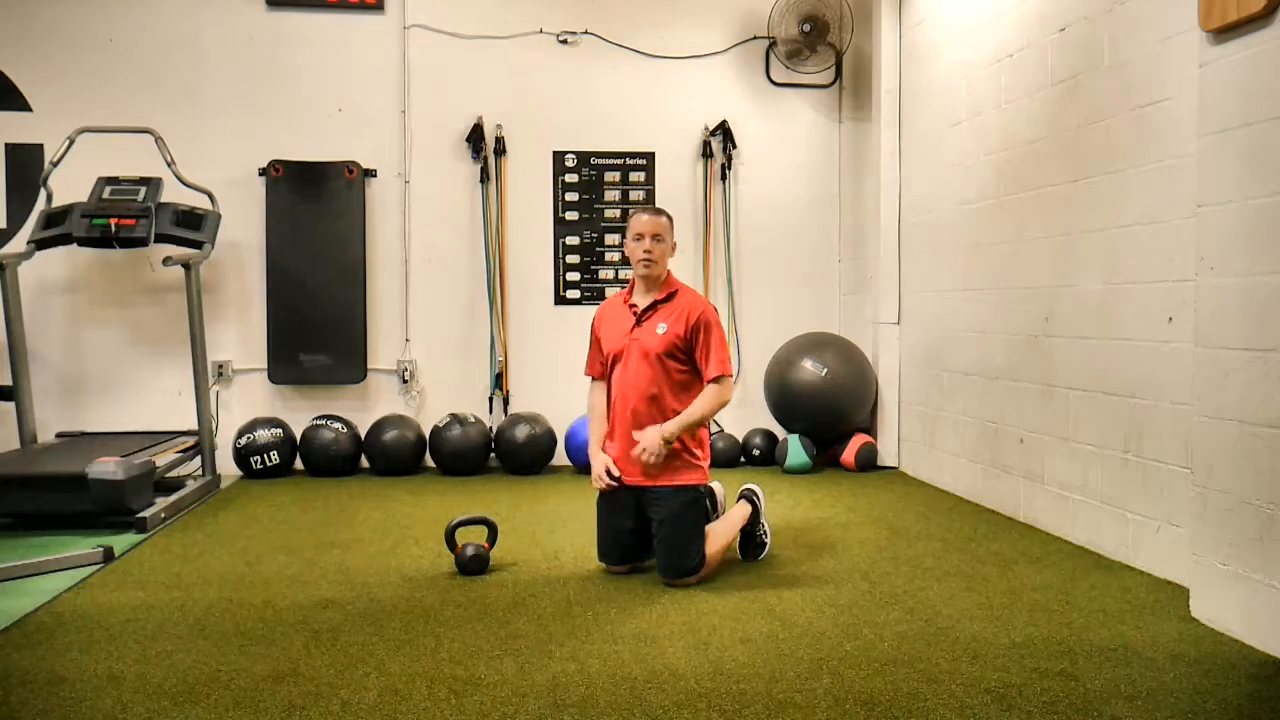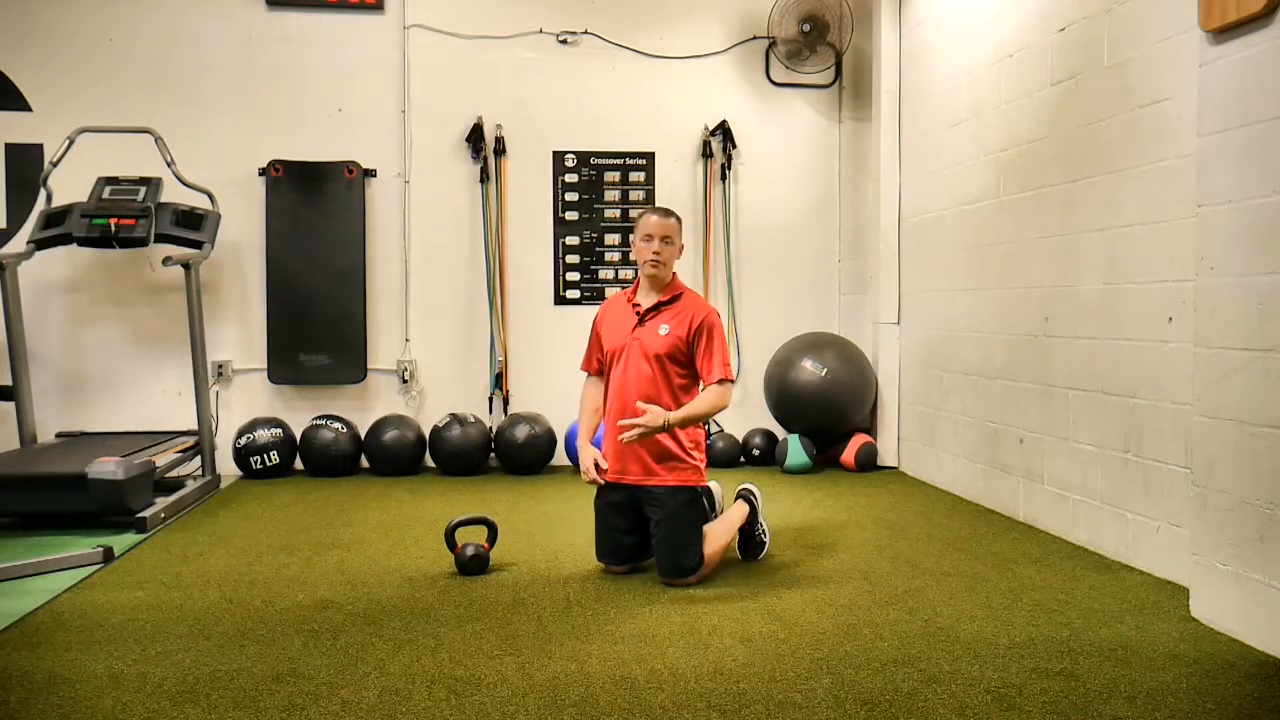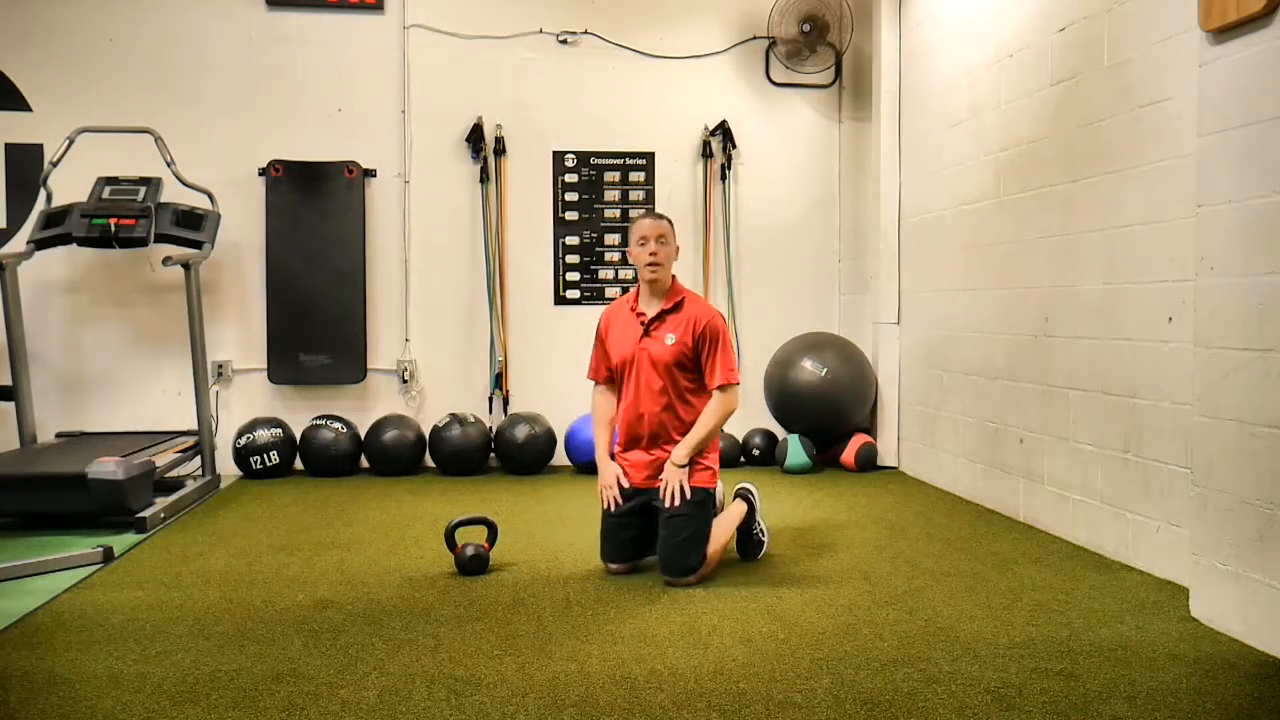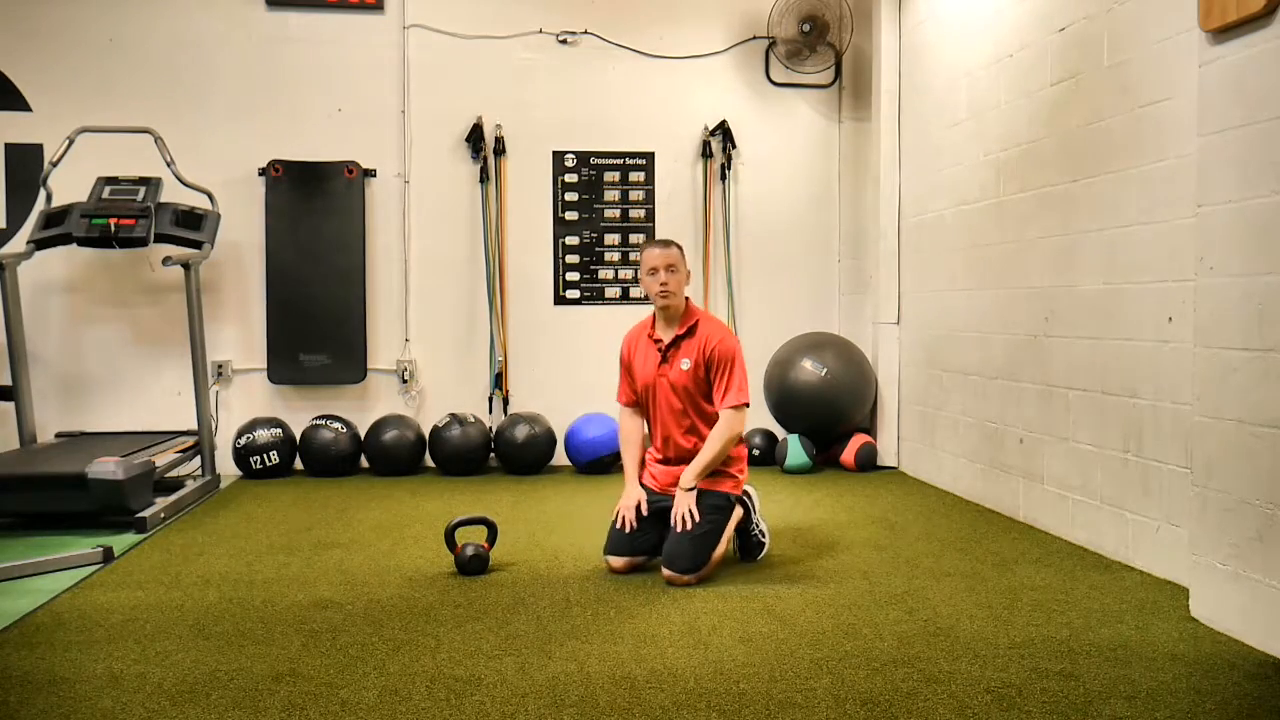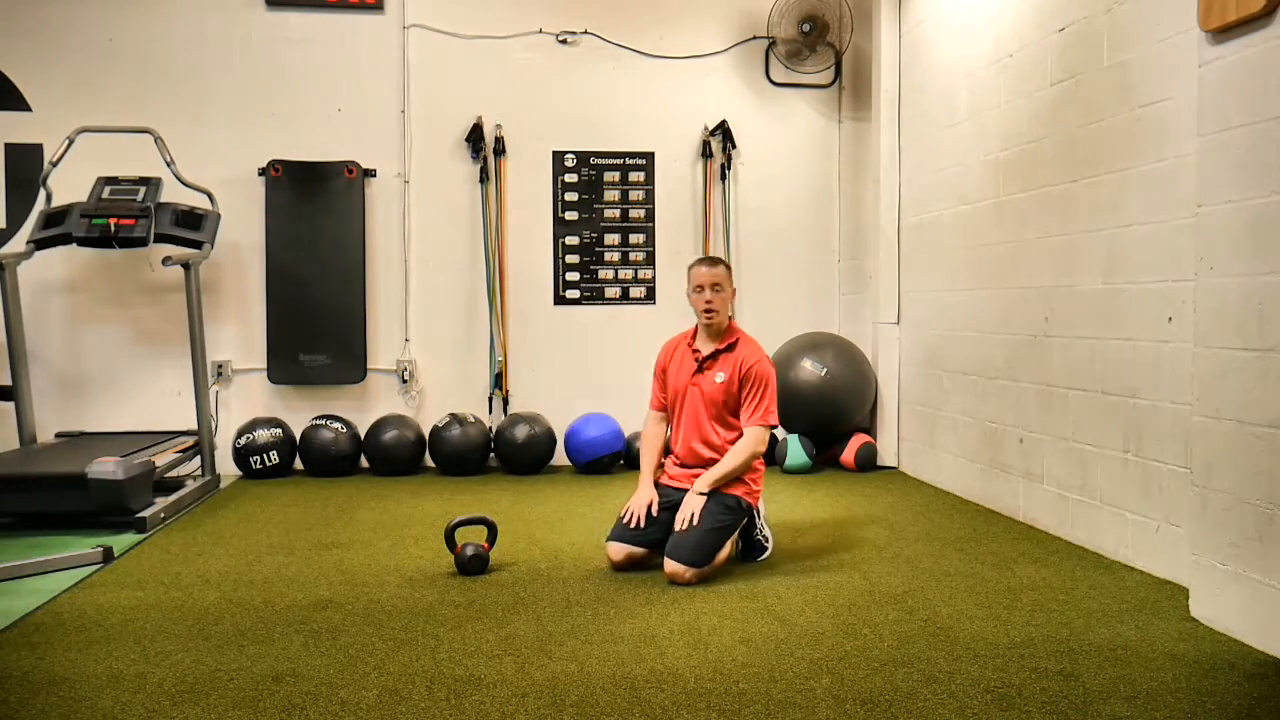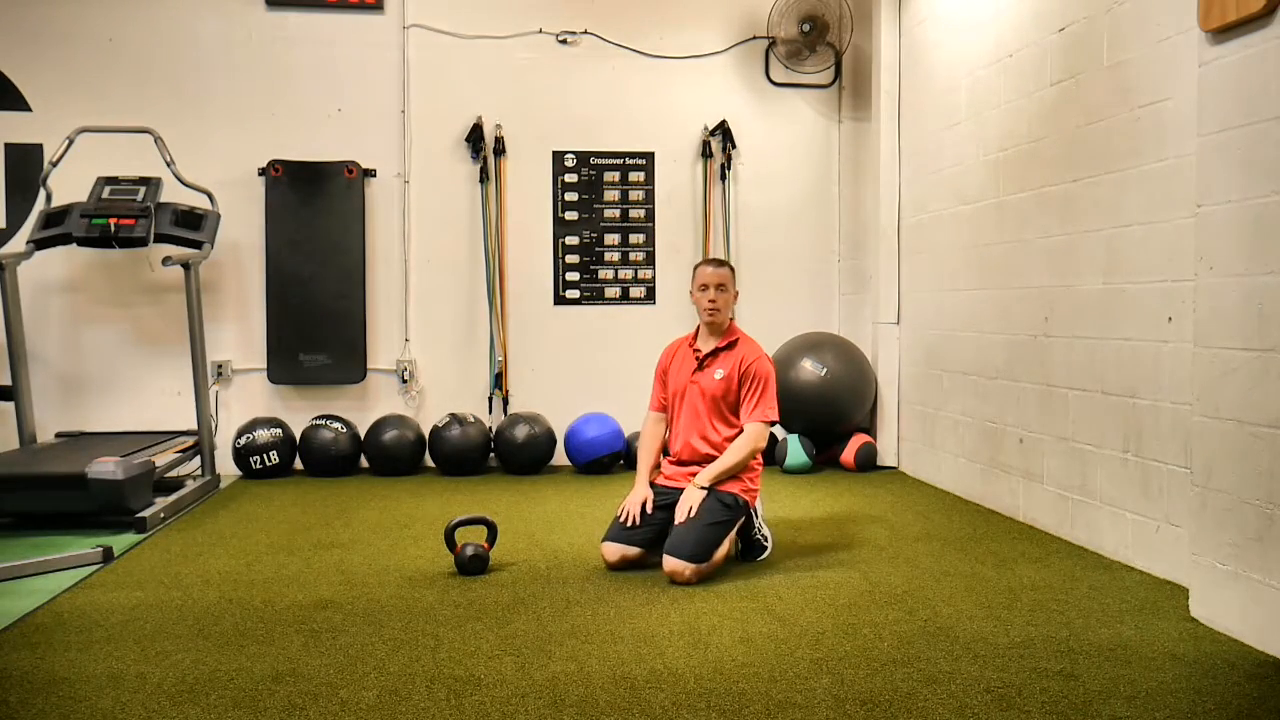
dt=0.4s
person 1, frame 1
left shoulder: (695, 310)
right shoulder: (606, 313)
left elbow: (721, 389)
left wrist: (667, 432)
right wrist: (596, 450)
left hip: (676, 467)
right hip: (621, 467)
left knee: (680, 575)
right knee: (617, 564)
left ankle: (745, 510)
right ankle: (703, 504)
person 1, frame 2
left shoulder: (698, 314)
right shoulder: (609, 311)
left elbow: (720, 393)
right elbow: (595, 381)
left wrist: (668, 420)
right wrist: (584, 441)
left hip: (673, 467)
right hip: (618, 467)
left knee: (680, 575)
right knee: (617, 565)
left ankle: (743, 510)
right ankle: (702, 504)
person 1, frame 3
left shoulder: (703, 318)
right shoulder: (612, 317)
left elbow: (726, 398)
right elbow: (604, 389)
left wrist: (679, 458)
right wrist: (603, 457)
left hip: (686, 467)
right hip: (629, 469)
left knee: (680, 574)
right knee: (617, 563)
left ankle: (741, 510)
right ankle: (702, 511)
person 1, frame 4
left shoulder: (717, 339)
right shoulder: (633, 342)
left elbow: (732, 423)
right elbow: (631, 414)
left wrist: (689, 482)
right wrist: (631, 482)
left hip: (713, 475)
right hip: (658, 476)
left knee: (679, 572)
right knee: (618, 560)
left ankle: (738, 516)
right ankle: (678, 529)
person 1, frame 5
left shoulder: (752, 360)
right shoulder: (671, 351)
left elbow: (755, 441)
right elbow: (656, 420)
left wrist: (702, 488)
right wrist: (646, 483)
left hip: (728, 484)
right hip: (675, 478)
left knee: (680, 569)
right knee: (619, 553)
left ankle: (740, 525)
right ankle: (690, 530)
person 1, frame 6
left shoulder: (752, 358)
right shoulder: (673, 353)
left elbow: (755, 437)
right elbow: (656, 420)
left wrist: (702, 482)
right wrist: (641, 482)
left hip: (726, 482)
right hip: (672, 478)
left knee: (681, 568)
right knee: (615, 553)
left ankle: (739, 528)
right ankle: (689, 532)
